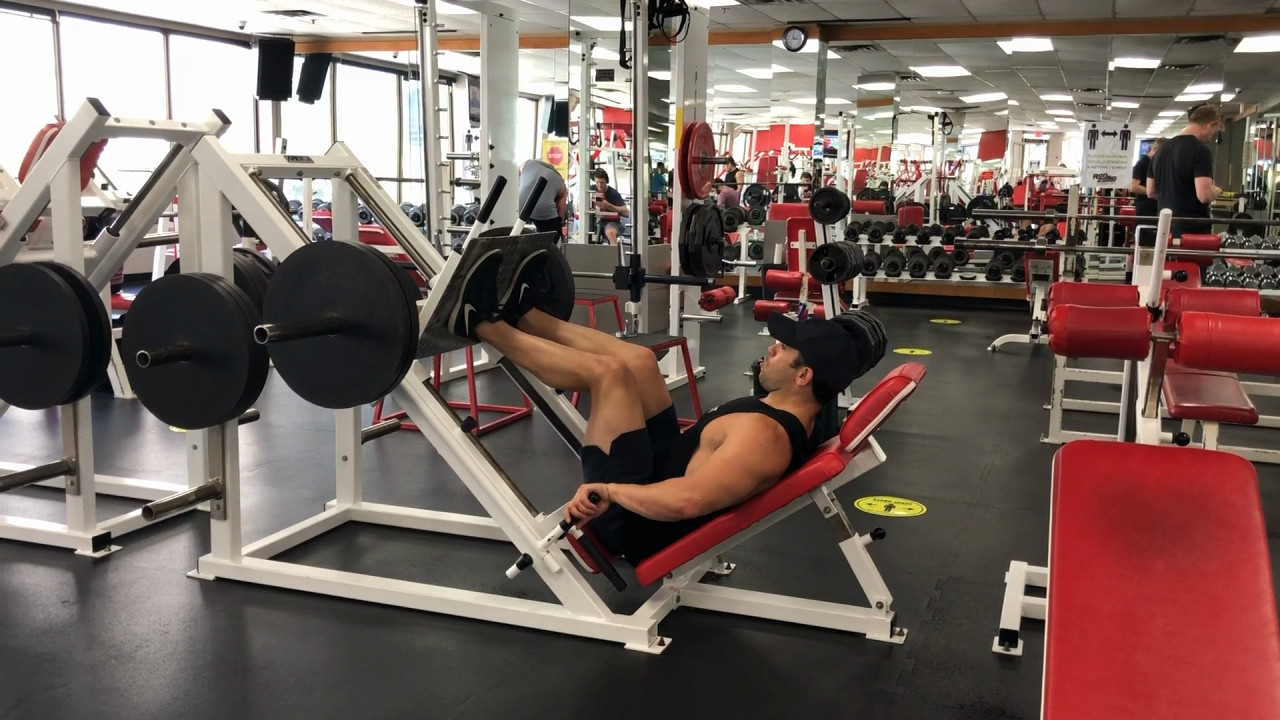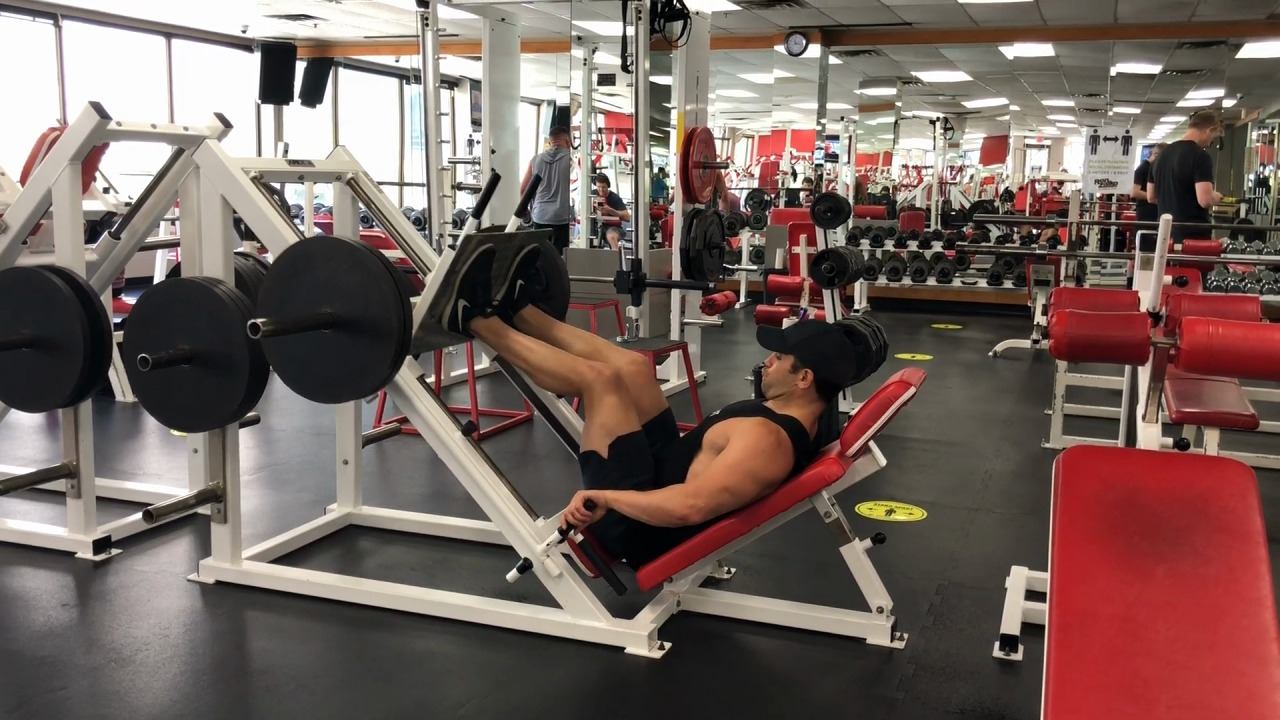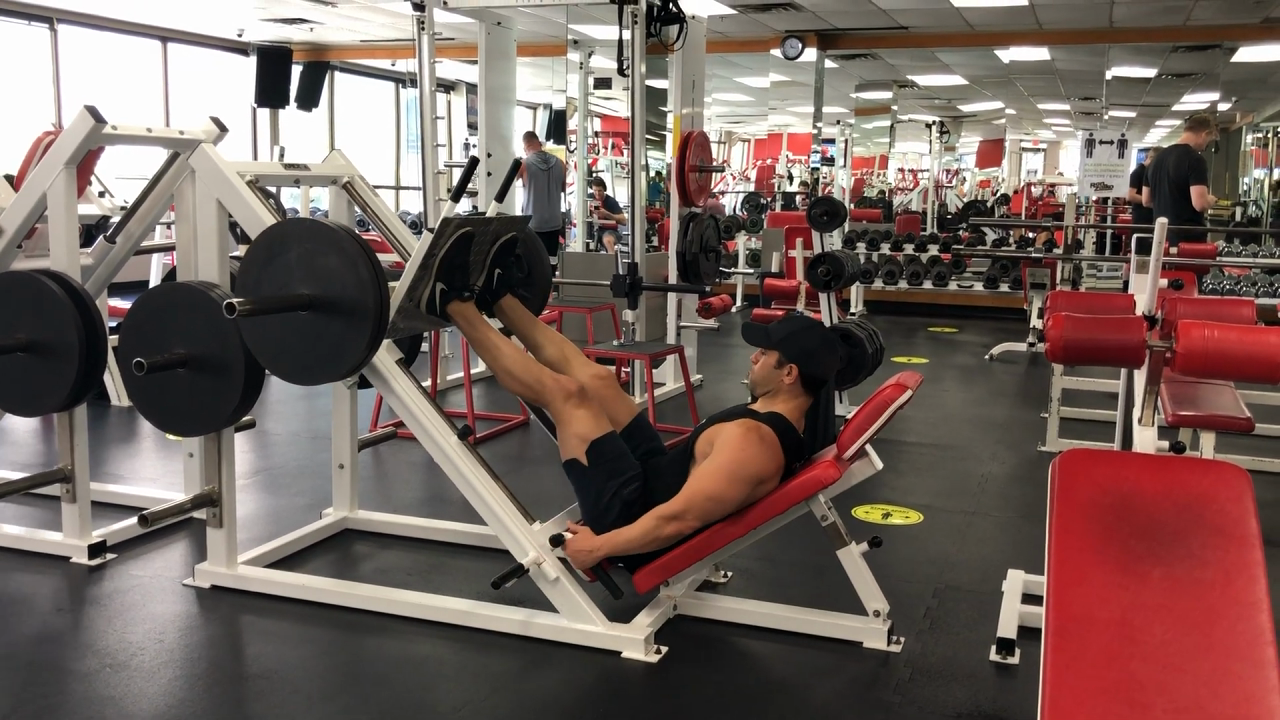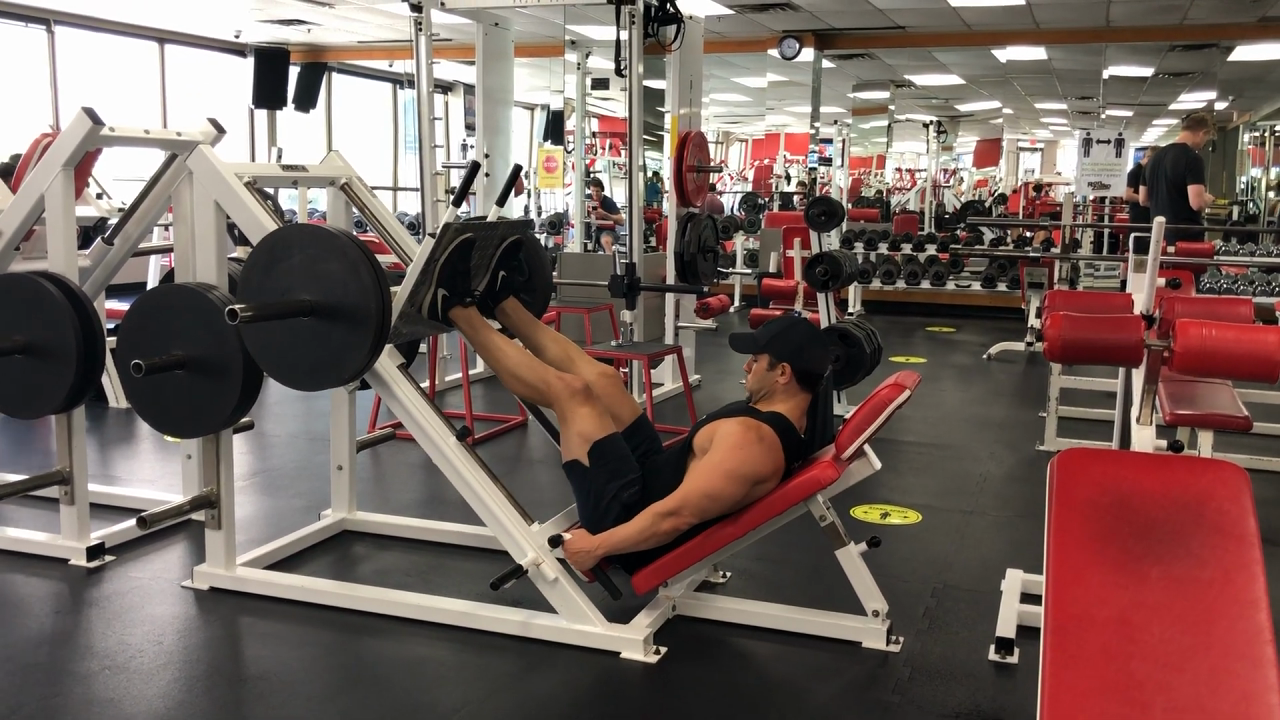
dt=1s
person 1, frame 1
left shoulder: (763, 435)
right shoulder: (791, 422)
left elbow: (687, 500)
left wrist: (607, 490)
left hip: (632, 522)
left knee: (609, 372)
right knee: (637, 361)
left ankle: (485, 322)
right ankle: (522, 312)
person 1, frame 2
left shoulder: (766, 439)
right shoulder: (792, 427)
left elbow: (689, 507)
left wrist: (604, 498)
left hip: (634, 527)
left knee: (600, 377)
right knee: (631, 368)
left ankle: (478, 319)
right ankle: (517, 309)
person 1, frame 3
left shoulder: (752, 440)
right shoulder: (788, 426)
left elbow: (679, 520)
left wrist: (599, 548)
left hip: (631, 513)
right hip: (655, 476)
left knee: (567, 392)
right knee: (597, 380)
left ankle: (456, 303)
right ankle: (497, 296)
person 1, frame 4
left shoulder: (752, 439)
right shoulder: (786, 427)
left elbow: (678, 516)
left wrist: (597, 546)
left hip: (629, 514)
left knee: (570, 391)
right knee: (601, 380)
left ankle: (457, 308)
right ankle: (499, 301)
